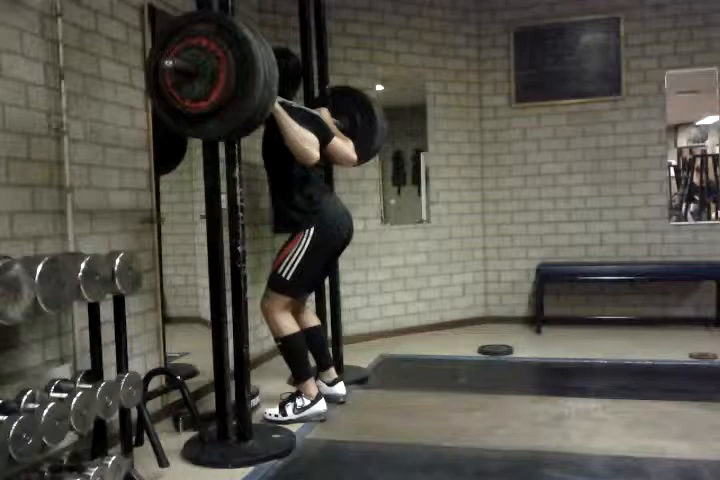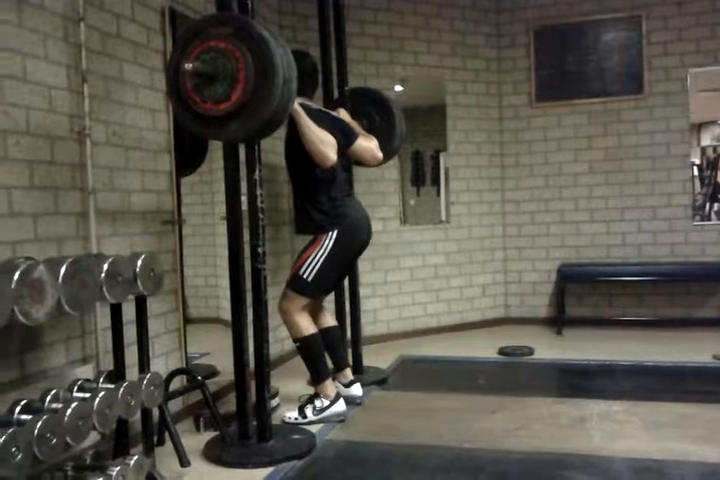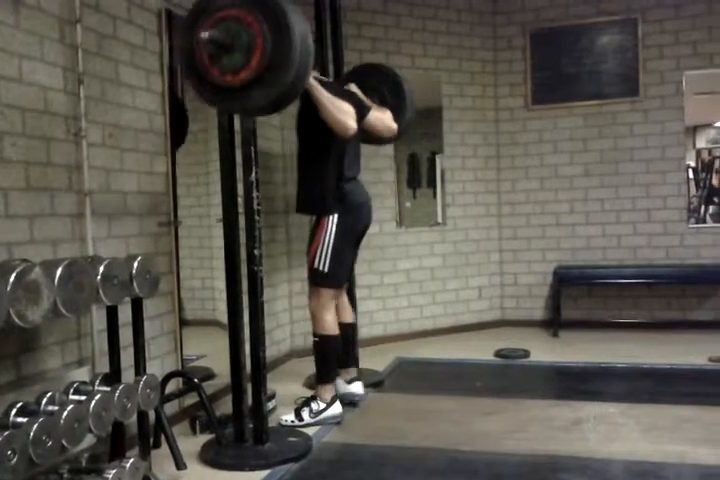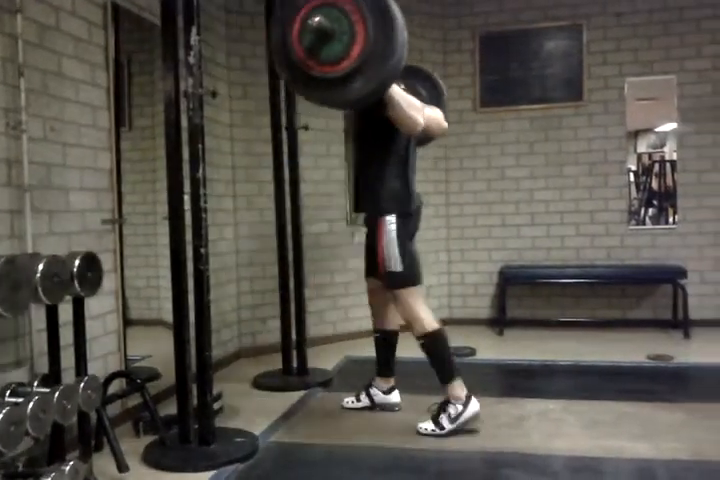
dt=1s
person 1, frame 1
left shoulder: (287, 115)
right shoulder: (307, 116)
left elbow: (310, 154)
right elbow: (348, 157)
left wrist: (274, 109)
right wrist: (329, 122)
left hip: (317, 224)
right hip: (335, 219)
left knee: (275, 305)
right knee: (294, 302)
left ankle: (310, 396)
right ankle: (329, 380)
person 1, frame 2
left shoulder: (306, 118)
right shoulder: (329, 118)
left elbow: (327, 156)
right elbow: (374, 155)
left wrist: (294, 110)
right wrist: (350, 122)
left hip: (338, 227)
right hip: (353, 222)
left knee: (292, 305)
right knee: (312, 303)
left ankle: (327, 397)
right ankle: (346, 381)
person 1, frame 3
left shoulder: (318, 93)
right shoulder: (337, 90)
left elbow: (347, 126)
right elbow: (388, 126)
left wrist: (309, 82)
right wrist: (360, 97)
left hip: (337, 208)
right hip: (353, 203)
left knee: (321, 301)
right knee: (335, 296)
left ankle: (325, 400)
right ankle: (348, 378)
person 1, frame 4
right shoulder: (388, 91)
left elbow: (416, 122)
right elbow: (438, 124)
left hip: (391, 210)
right hip: (390, 208)
left knee: (407, 303)
right knee: (380, 297)
left ankle: (460, 398)
right ankle: (384, 388)
